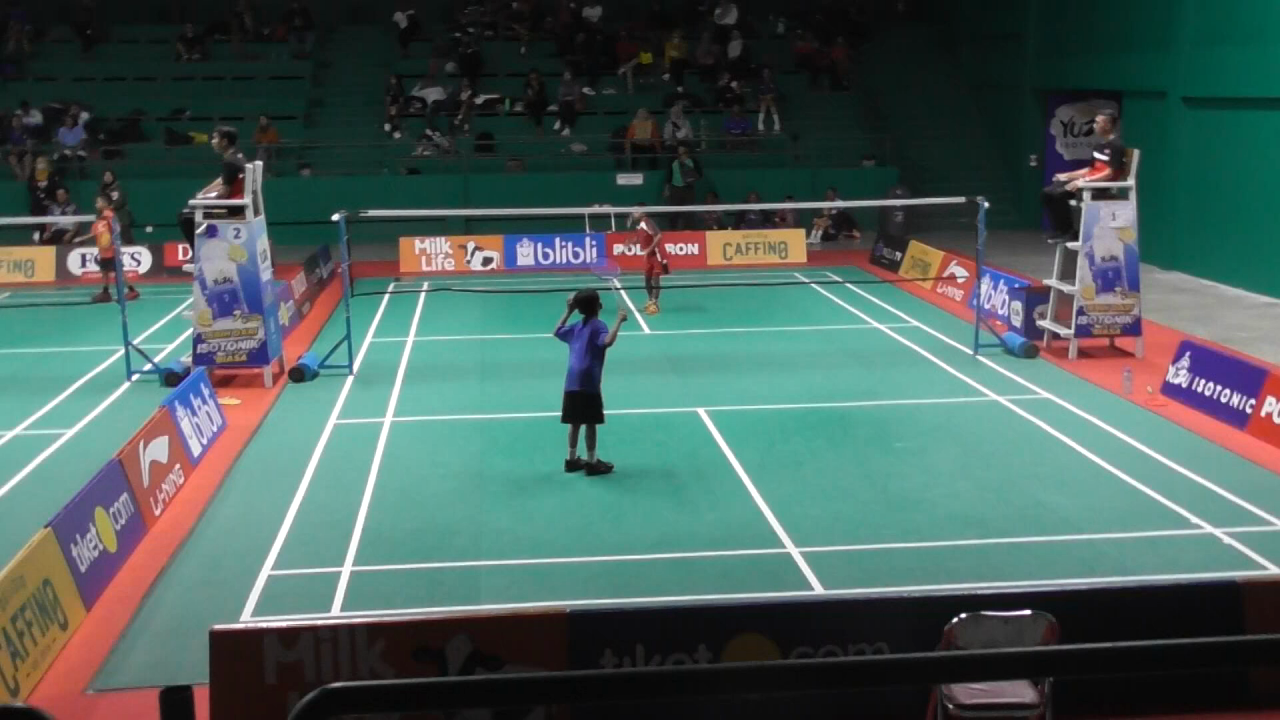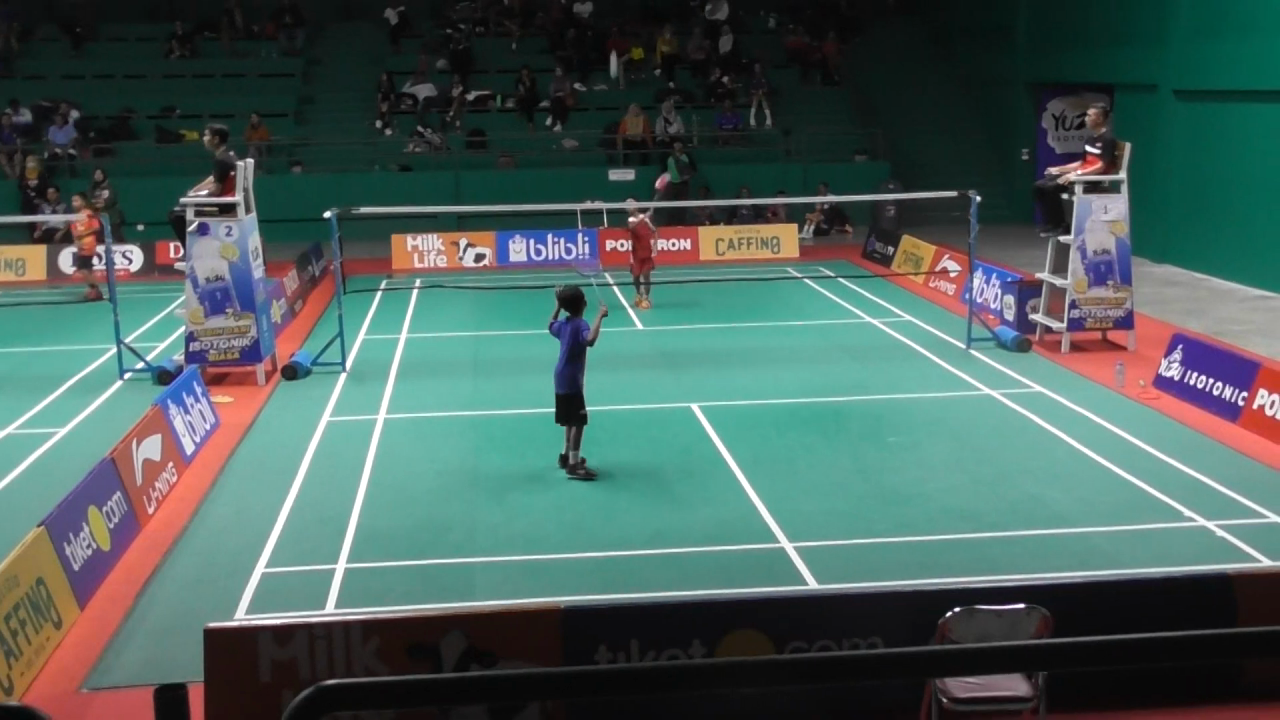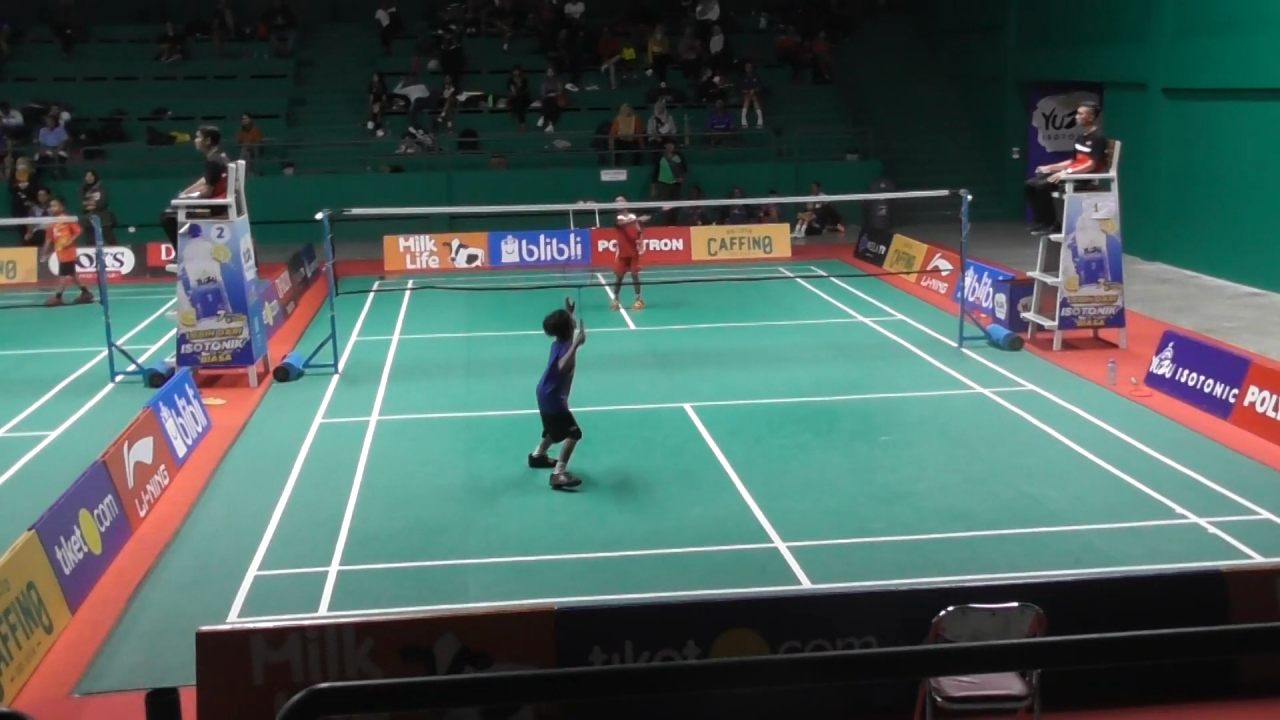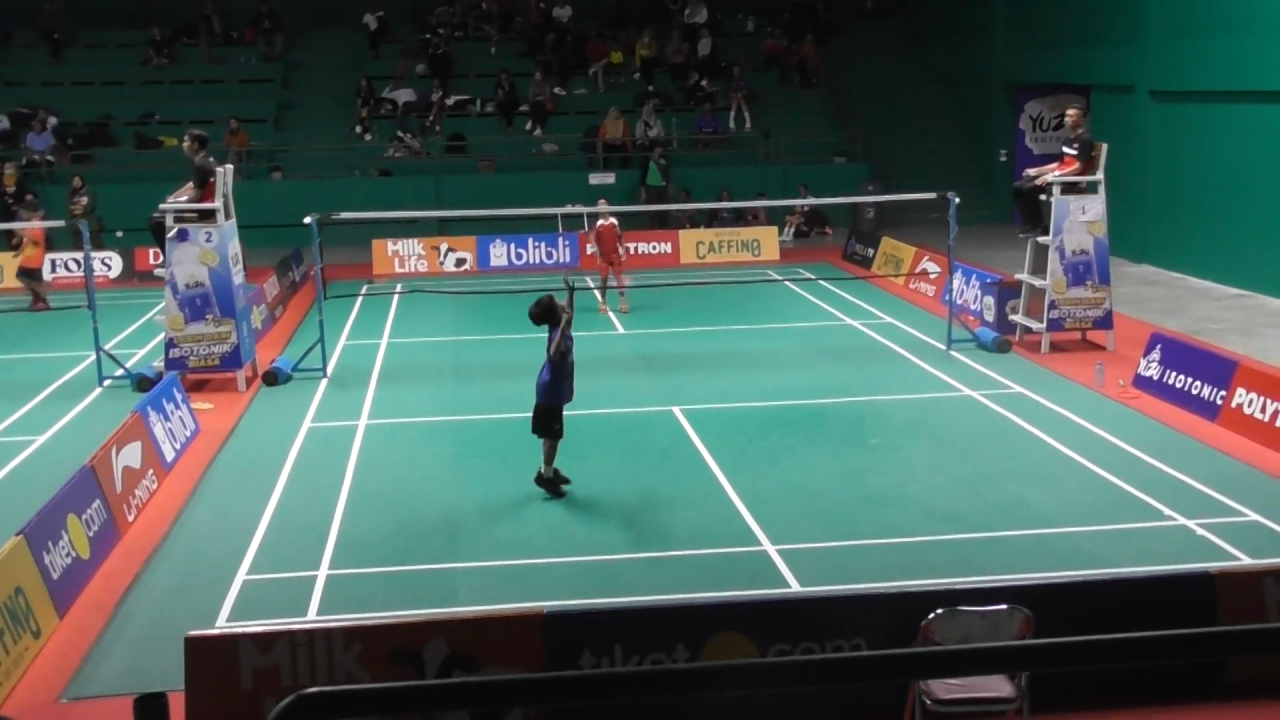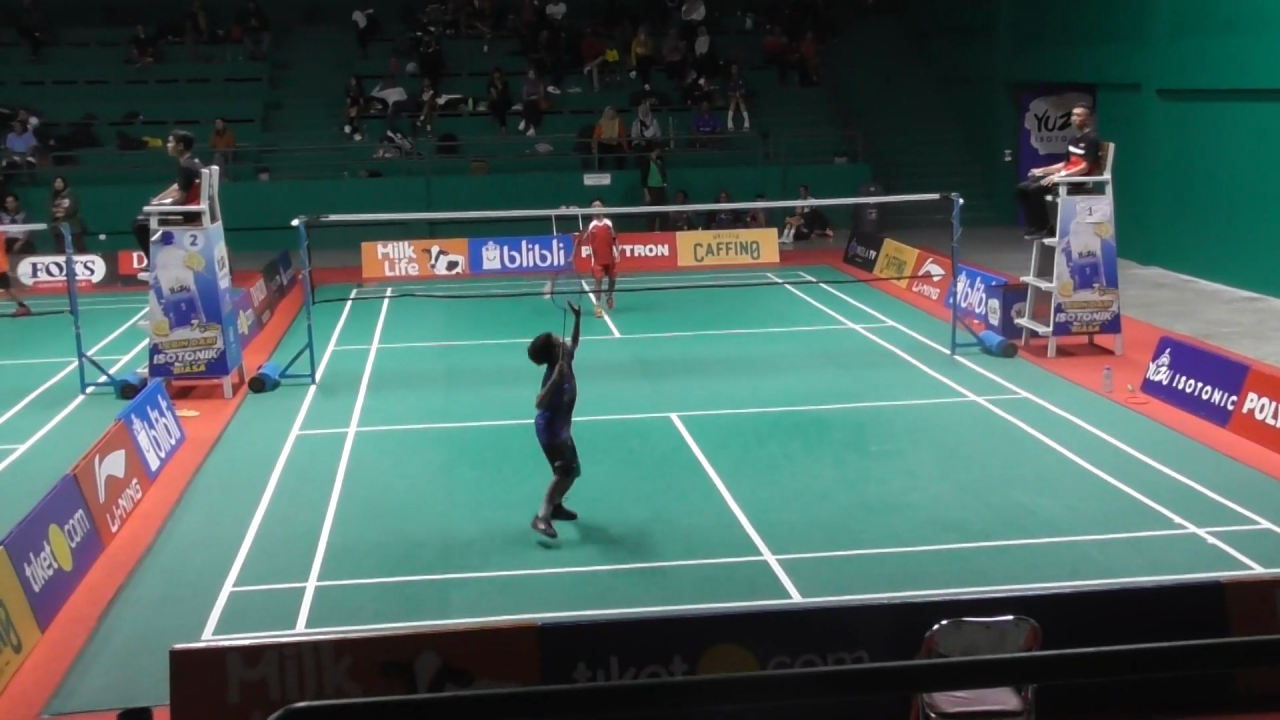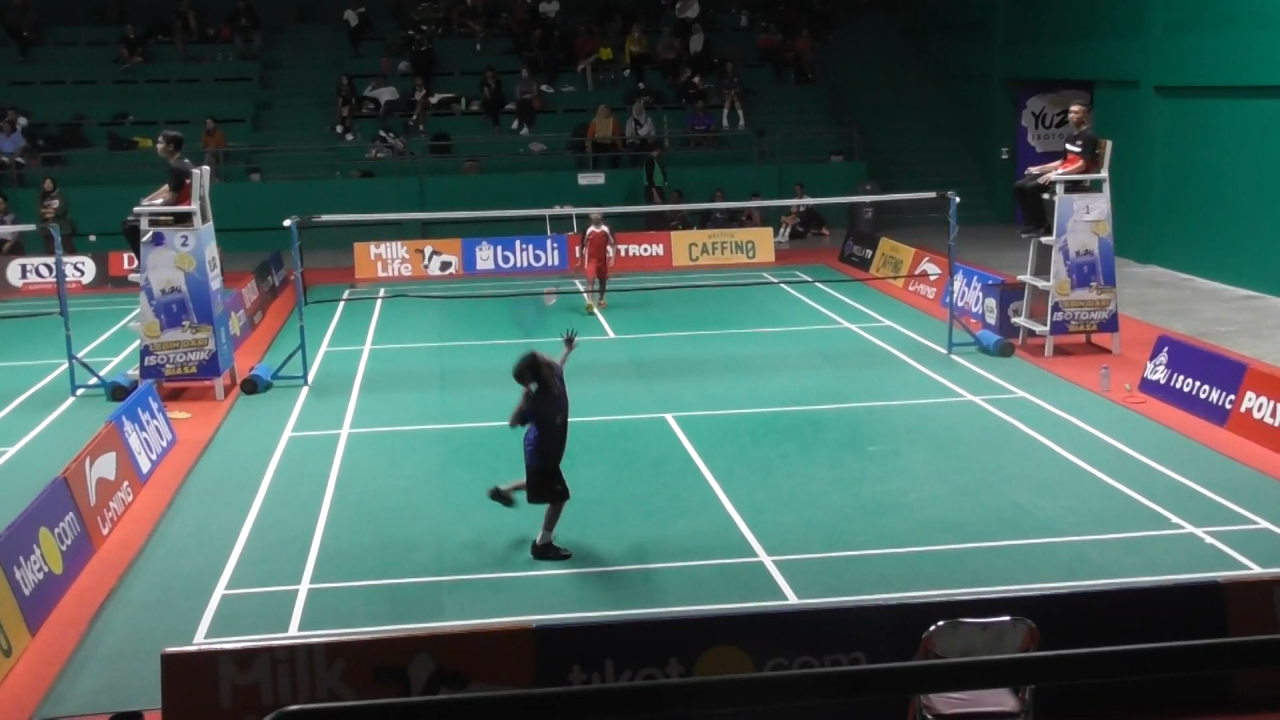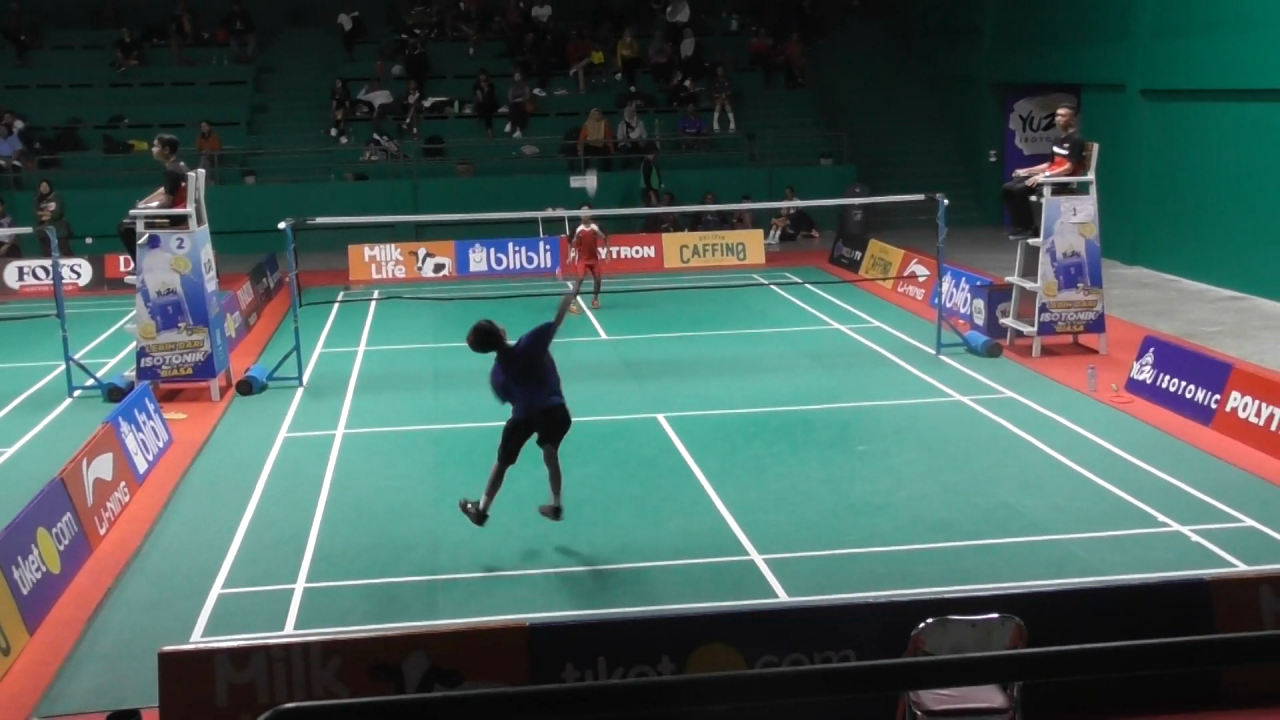
dt=0.3s
person 1, frame 1
left shoulder: (575, 327)
right shoulder: (598, 325)
left elbow: (556, 332)
right elbow: (607, 343)
left wrist: (569, 311)
right wrist: (619, 321)
left hip: (572, 380)
right hip: (588, 381)
left knee: (575, 421)
right knee: (591, 422)
left ankle: (572, 459)
right ankle: (592, 462)
person 1, frame 2
left shoulder: (563, 324)
right shoulder: (580, 324)
left elbow: (551, 326)
right elbow: (590, 340)
left wrist: (558, 305)
right wrist: (599, 317)
left hip: (561, 379)
right hip: (572, 380)
left knee: (570, 420)
right knee: (578, 421)
left ankle: (566, 456)
right ankle: (574, 464)
person 1, frame 3
left shoulder: (560, 342)
right shoulder: (566, 347)
right elbow: (563, 368)
left wrist: (568, 312)
right wrist: (576, 345)
left hip: (546, 395)
right hip: (554, 398)
left knee: (553, 428)
right knee: (573, 434)
left ankle: (537, 456)
right ankle: (559, 474)
person 1, frame 4
left shoulder: (561, 327)
right shoulder: (557, 332)
left elbow: (568, 312)
right elbow: (554, 353)
left wrist: (570, 293)
right wrist: (564, 325)
left hip: (556, 389)
right hip: (552, 391)
left knee: (548, 426)
right knee: (553, 434)
left ankle: (549, 470)
right ankle: (545, 475)
person 1, frame 5
left shoulder: (566, 358)
right shoulder: (552, 375)
left elbow: (573, 342)
right elbow: (539, 404)
left wrist: (577, 319)
right wrist: (555, 380)
left hip: (562, 430)
right hip: (551, 431)
left knee: (571, 472)
right knee: (563, 473)
left ankle: (554, 504)
right ankle: (542, 518)
person 1, frame 6
left shoulder: (556, 377)
right shoulder: (539, 400)
right elbow: (514, 422)
left wrist: (567, 351)
right wrist: (525, 399)
left hip: (549, 449)
right hip: (542, 453)
left knee: (541, 485)
right knee: (558, 496)
left ankle: (502, 491)
right ankle: (542, 543)
person 1, frame 7
left shoulder: (498, 372)
right shoulder: (528, 344)
left elbow: (505, 399)
right elbow: (557, 321)
right wrist: (572, 294)
left hip: (522, 417)
right hip: (553, 410)
left knee: (502, 464)
right knee: (550, 454)
left ankle: (481, 509)
right ankle: (556, 505)
